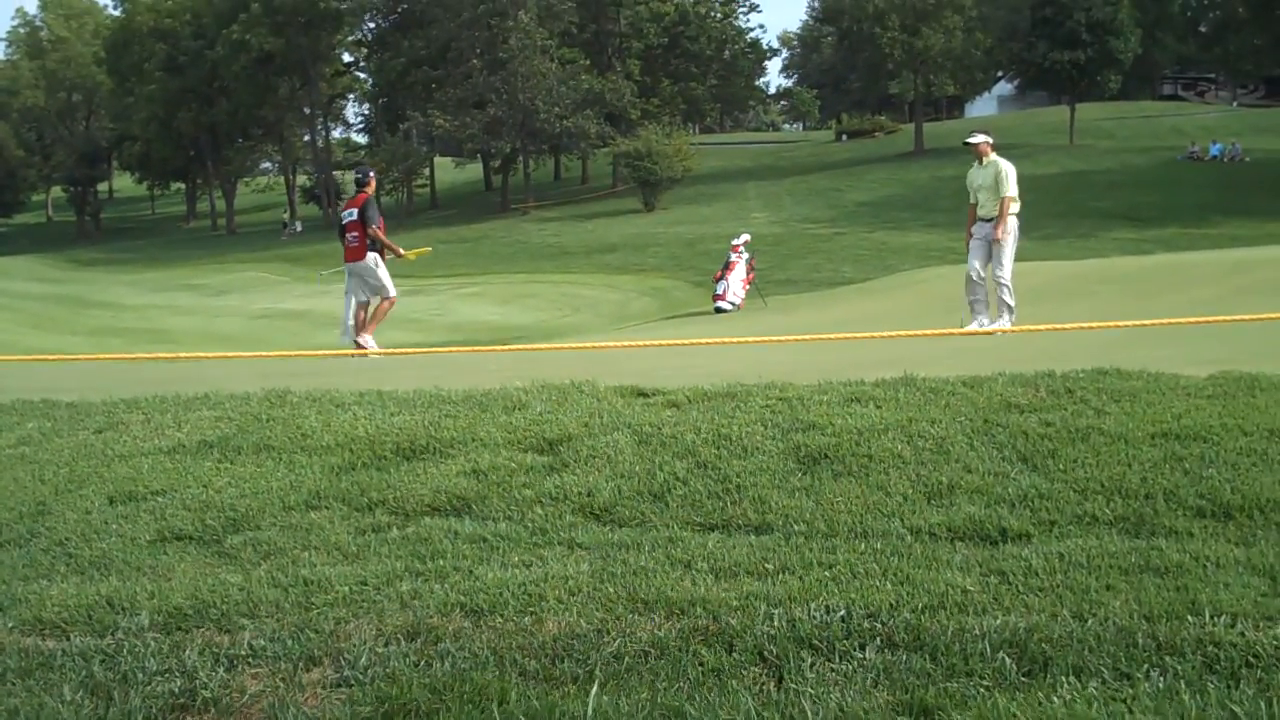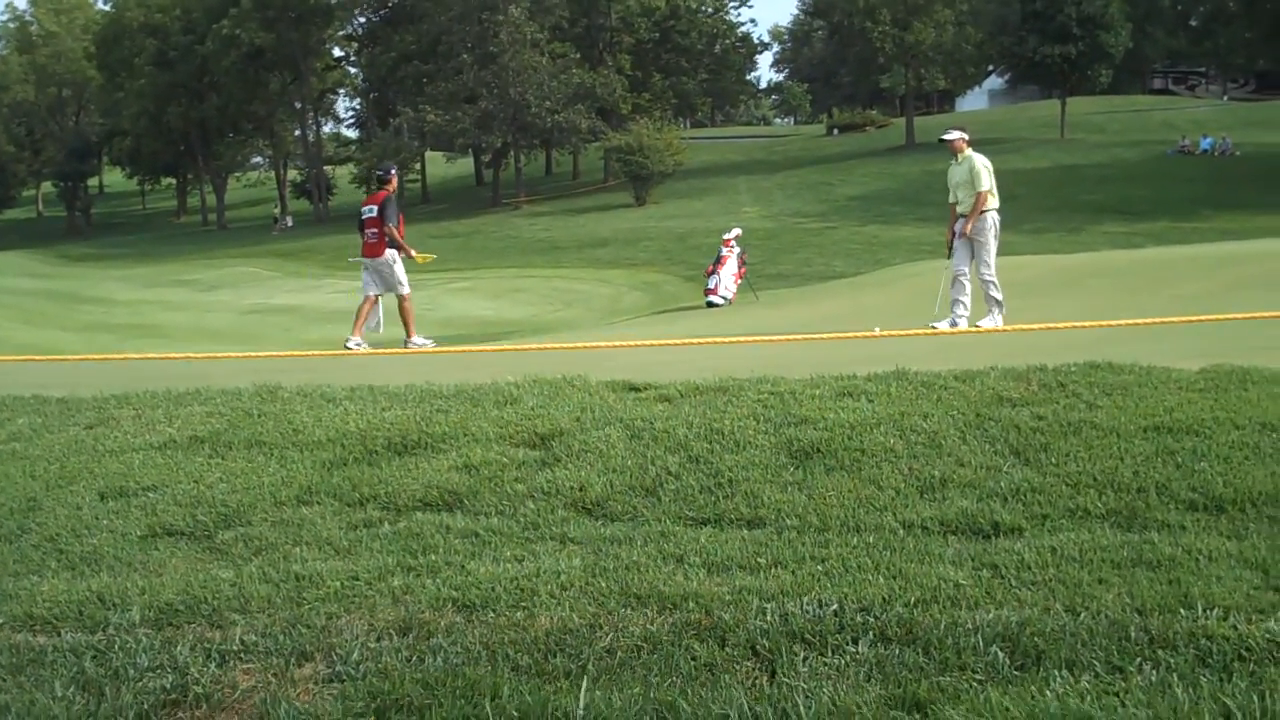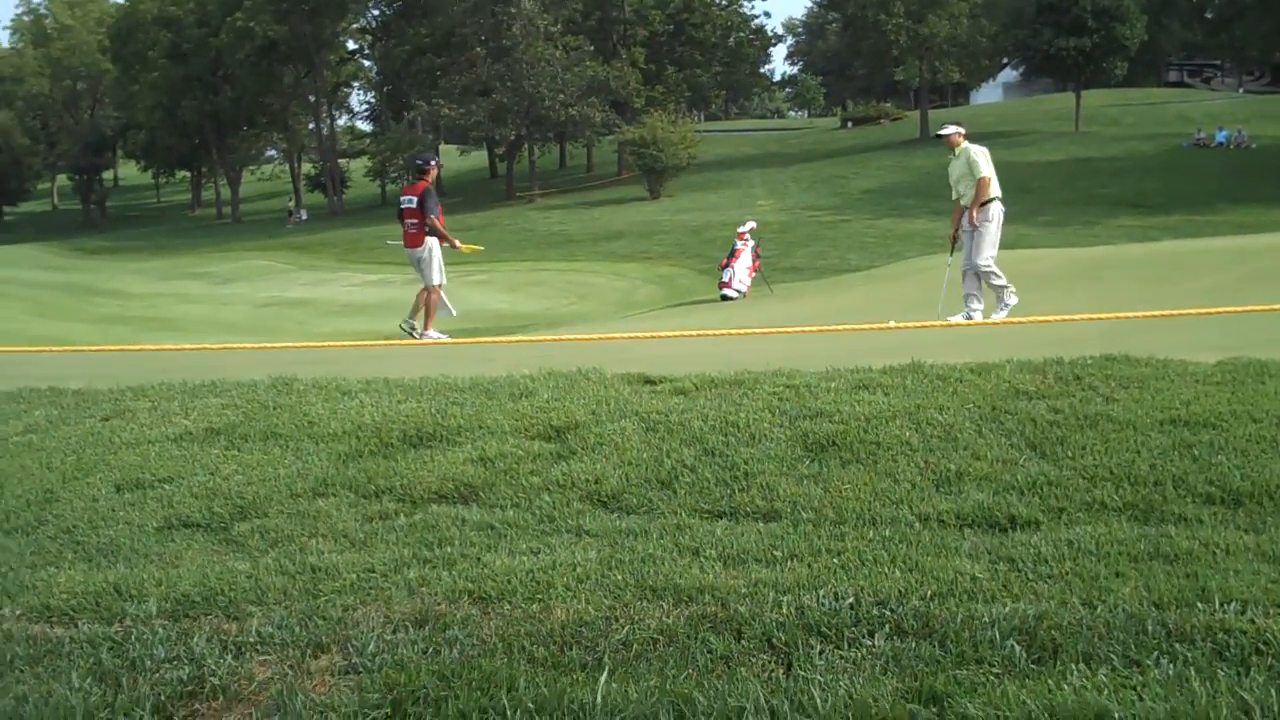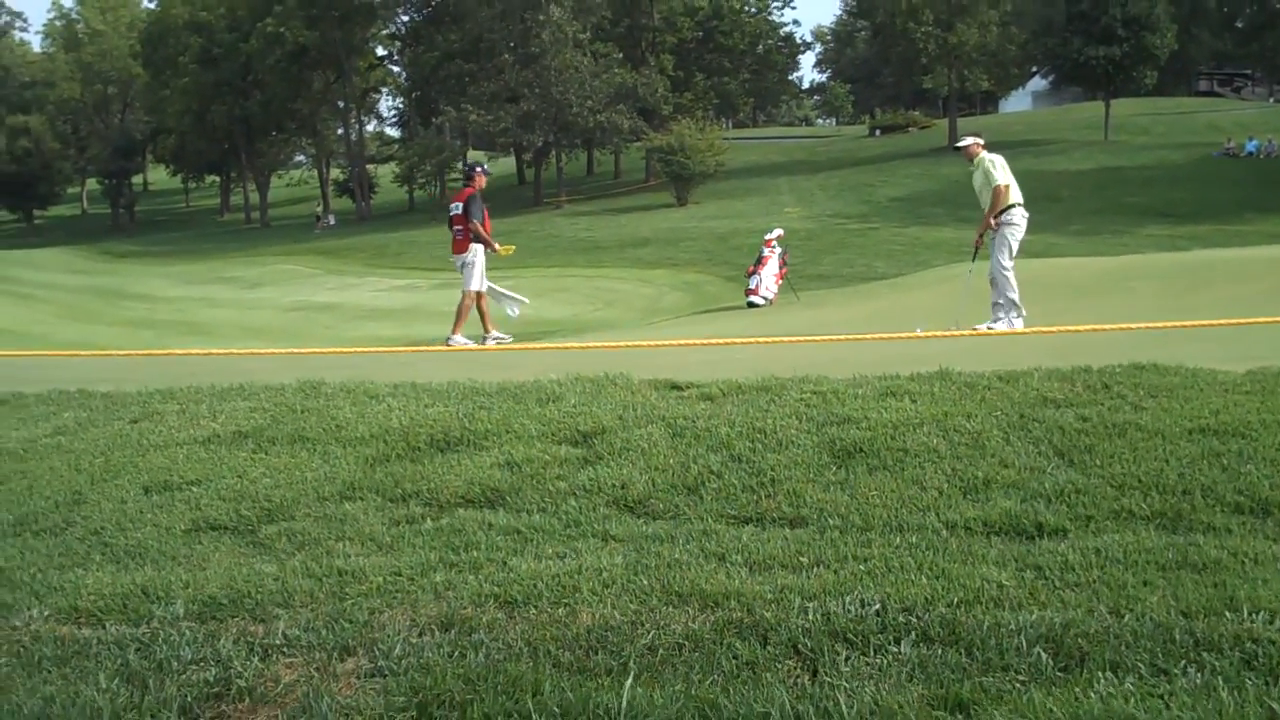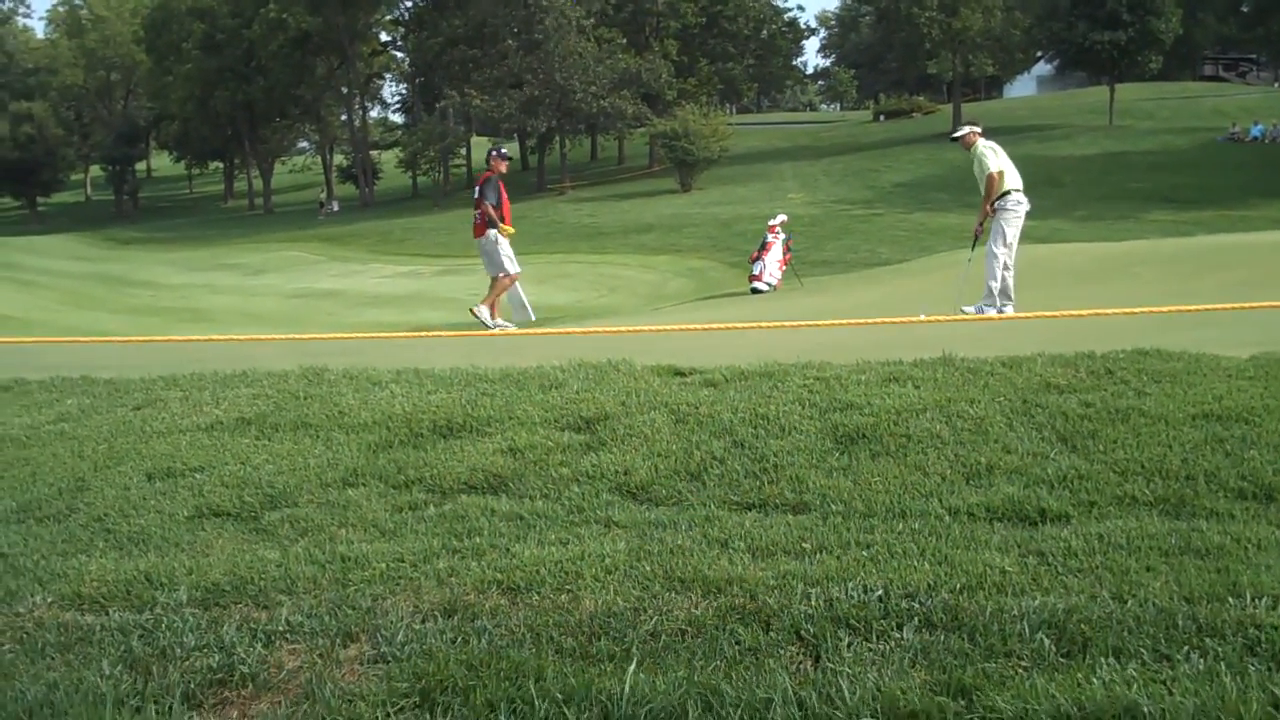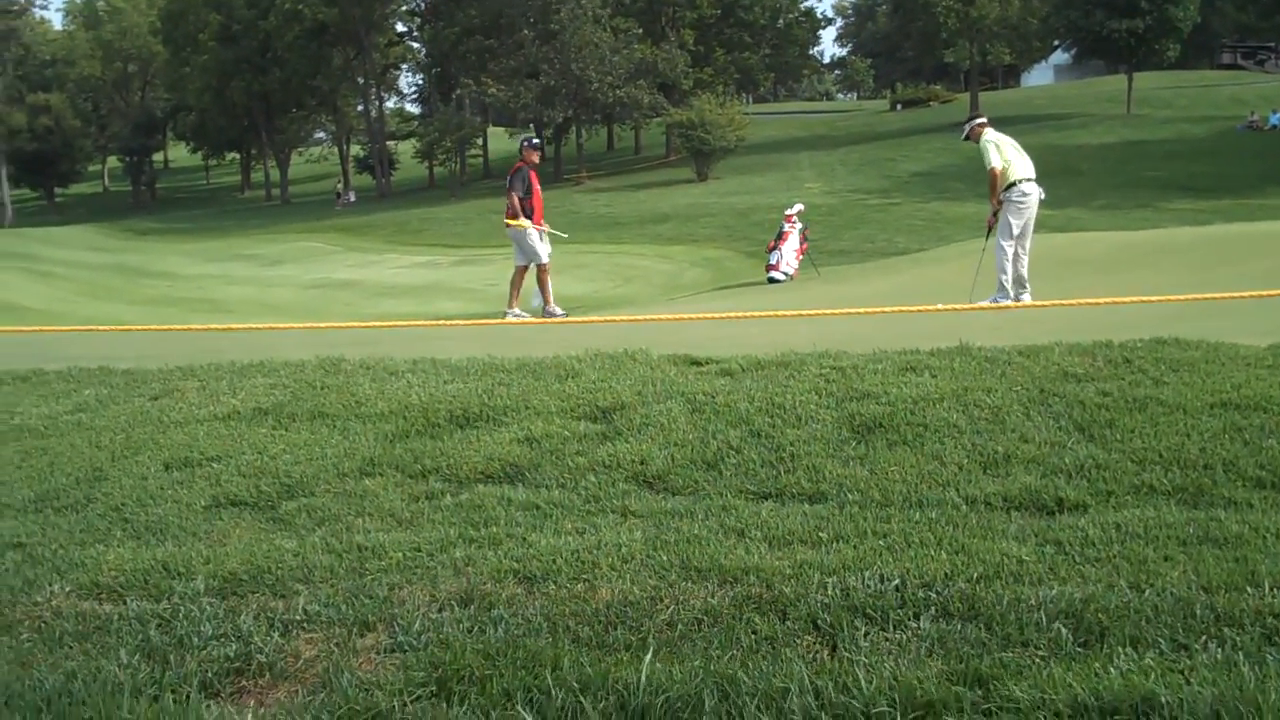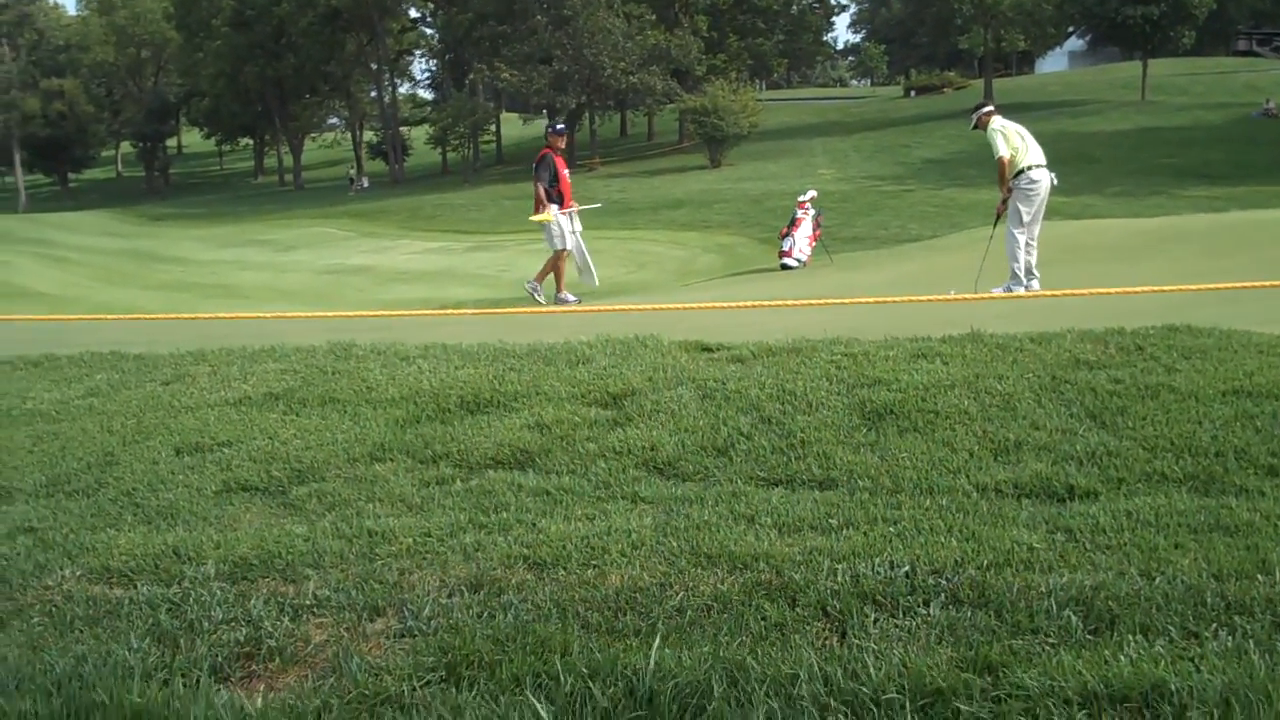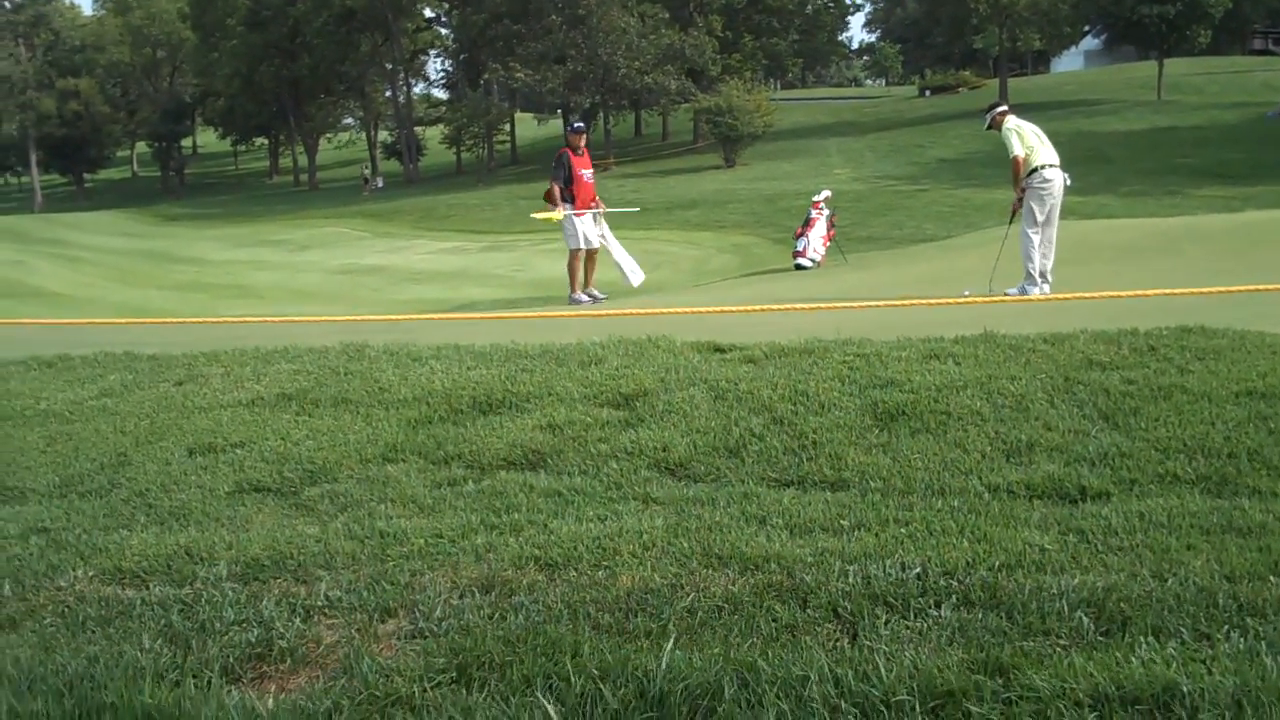
dt=0.3s
person 1, frame 1
left shoulder: (1002, 166)
right shoulder: (972, 172)
left elbow: (1007, 199)
left wrist: (999, 228)
right wrist: (968, 230)
left hip: (1003, 225)
right hip: (981, 225)
left knee: (1001, 275)
right knee: (973, 271)
left ankle: (1005, 320)
right ankle: (980, 317)
person 1, frame 2
left shoulder: (977, 161)
right shoulder: (952, 169)
left elbow: (983, 195)
left wrist: (969, 222)
right wrist: (950, 230)
left hip: (983, 220)
right hip: (963, 223)
left knee: (985, 271)
right knee: (959, 271)
left ankle: (995, 314)
right ankle: (958, 317)
person 1, frame 3
left shoulder: (974, 152)
right shoulder: (952, 165)
left elbow: (984, 181)
left wrist: (974, 209)
right wrist: (954, 227)
left hip: (988, 211)
right hip: (970, 215)
left knee: (982, 262)
right knee: (968, 265)
left ankle: (1007, 295)
right ankle: (973, 311)
person 1, frame 4
left shoulder: (990, 160)
right shoulder: (976, 173)
left elbow: (1000, 188)
left wrist: (989, 217)
right wrist: (980, 233)
left hip: (1011, 217)
right hip: (999, 222)
left knee: (1002, 267)
right knee: (995, 272)
left ankle: (1014, 317)
right ankle: (1000, 318)
person 1, frame 5
left shoulder: (984, 148)
right shoulder: (978, 157)
left elbow: (993, 176)
right elbow: (987, 194)
left wrist: (986, 204)
right wrist: (980, 221)
left hip: (1010, 203)
right hip: (1003, 205)
left knee: (995, 253)
right knee: (1003, 256)
left ankle: (989, 305)
right ankle: (1005, 305)
person 1, frame 6
left shoulder: (987, 140)
right shoulder: (1000, 138)
left elbow: (995, 171)
left wrist: (993, 198)
right wrist: (996, 211)
left hip: (1018, 193)
right hip: (1030, 191)
left knee: (1004, 244)
right knee: (1019, 247)
left ankle: (1003, 297)
right ankle: (1022, 293)
person 1, frame 7
left shoulder: (994, 128)
right shoulder: (1009, 125)
left elbow: (1003, 160)
left wrist: (1002, 187)
right wrist: (1006, 198)
left hip: (1028, 180)
right hip: (1042, 176)
left knee: (1016, 232)
right knee: (1029, 234)
left ankle: (1017, 284)
right ankle: (1031, 279)
person 1, frame 8
left shoulder: (1008, 128)
right shoulder: (1024, 125)
left elbow: (1018, 159)
left wrist: (1016, 186)
right wrist: (1022, 195)
left hip: (1042, 179)
right hip: (1056, 176)
left knee: (1030, 232)
right knee: (1046, 235)
left ankle: (1031, 284)
right ankle: (1042, 282)
person 2, frame 1
left shoulder: (347, 205)
right shoulder: (368, 201)
left elbow: (342, 236)
right elbow: (372, 230)
right wrist: (394, 249)
left hip: (351, 261)
right hip: (368, 258)
left knee: (361, 303)
right knee: (389, 297)
left ankle: (363, 344)
right ankle: (365, 335)
person 2, frame 2
left shoulder: (367, 201)
right shoulder: (388, 199)
left elbow: (362, 230)
right elbow: (389, 228)
right wrist: (407, 249)
left hip: (368, 255)
right hip: (386, 254)
left knee: (370, 298)
right knee: (404, 295)
left ankle: (354, 338)
right ankle: (412, 338)
person 2, frame 3
left shoulder: (406, 190)
right shoulder: (427, 189)
left elbow: (401, 218)
right elbow: (431, 220)
right wrist: (450, 240)
left hip: (410, 244)
right hip: (427, 243)
left knee: (429, 286)
right knee: (435, 287)
left ankle: (411, 319)
right ankle: (428, 331)
person 2, frame 4
left shoulder: (456, 197)
right shoulder: (473, 195)
left elbow: (452, 226)
right elbow: (473, 224)
right wrist: (491, 243)
left hip: (459, 250)
right hip: (472, 250)
left knee: (481, 292)
right knee: (469, 294)
left ankle: (490, 333)
right ankle: (455, 335)
person 2, frame 5
left shoulder: (488, 180)
right shoulder: (491, 179)
right elbow: (485, 205)
left wrist: (499, 228)
right wrist: (499, 225)
left hip: (484, 235)
right hip: (492, 234)
left knee: (497, 277)
right knee: (511, 275)
left ankle: (494, 319)
right ankle: (483, 307)
person 2, frame 6
left shoulder: (528, 170)
right shoulder: (521, 170)
right elbow: (512, 195)
left wrist: (540, 221)
right wrist: (520, 216)
left hip: (524, 226)
right hip: (524, 225)
left knee: (521, 267)
right knee: (543, 264)
left ankle: (512, 309)
right ankle: (548, 306)
person 2, frame 7
left shoulder: (557, 155)
right shoulder: (547, 157)
right elbow: (539, 185)
left wrist: (569, 201)
right wrist: (546, 205)
left hip: (560, 210)
right hip: (552, 211)
left knee: (564, 251)
right knee: (561, 251)
left ankle: (535, 283)
right ankle: (561, 293)
person 2, frame 8
left shoulder: (585, 153)
right shoulder: (564, 156)
right elbow: (555, 183)
left wrist: (597, 199)
right wrist: (558, 204)
left hip: (587, 210)
right hip: (571, 210)
left knee: (594, 249)
right knee: (576, 251)
left ankle: (588, 288)
right ankle: (574, 293)
